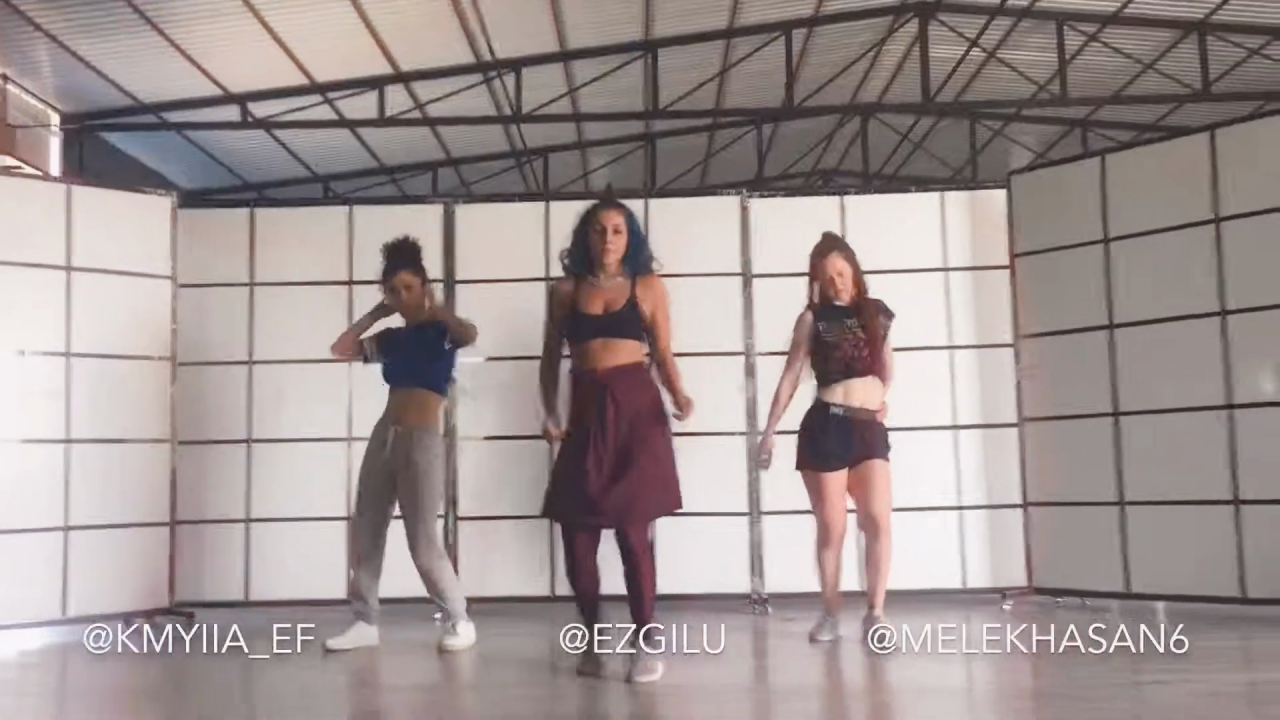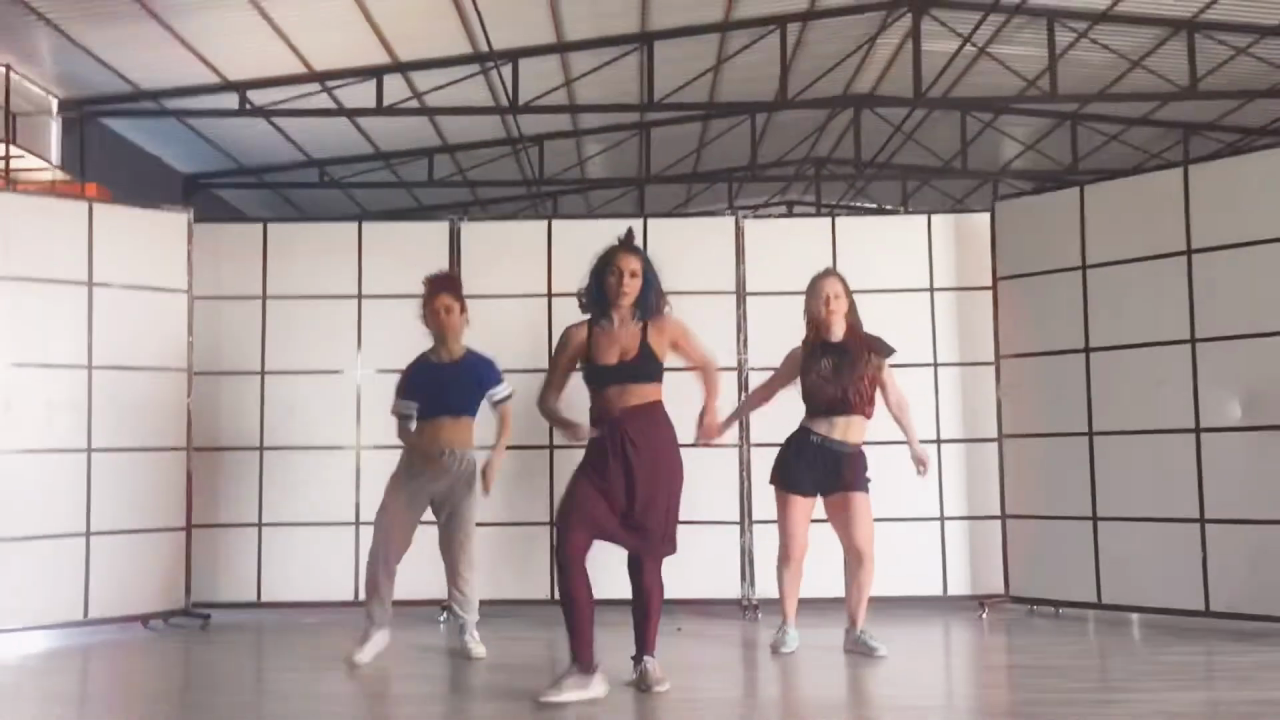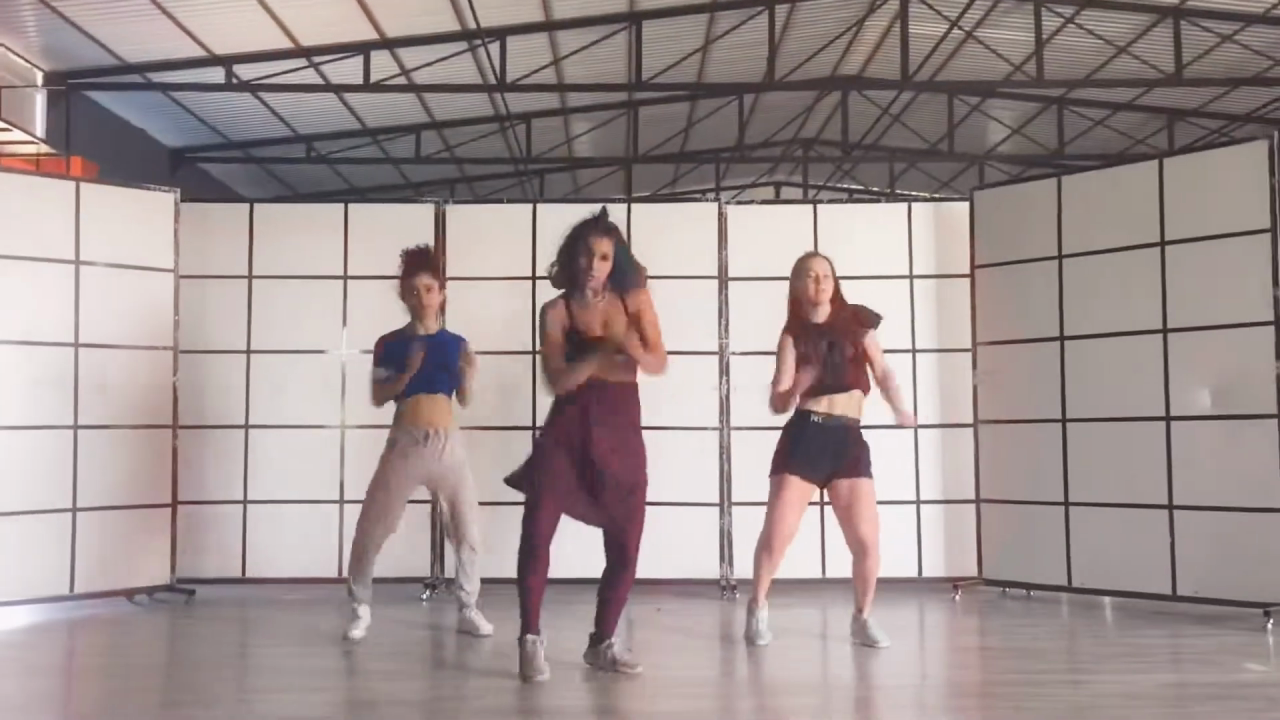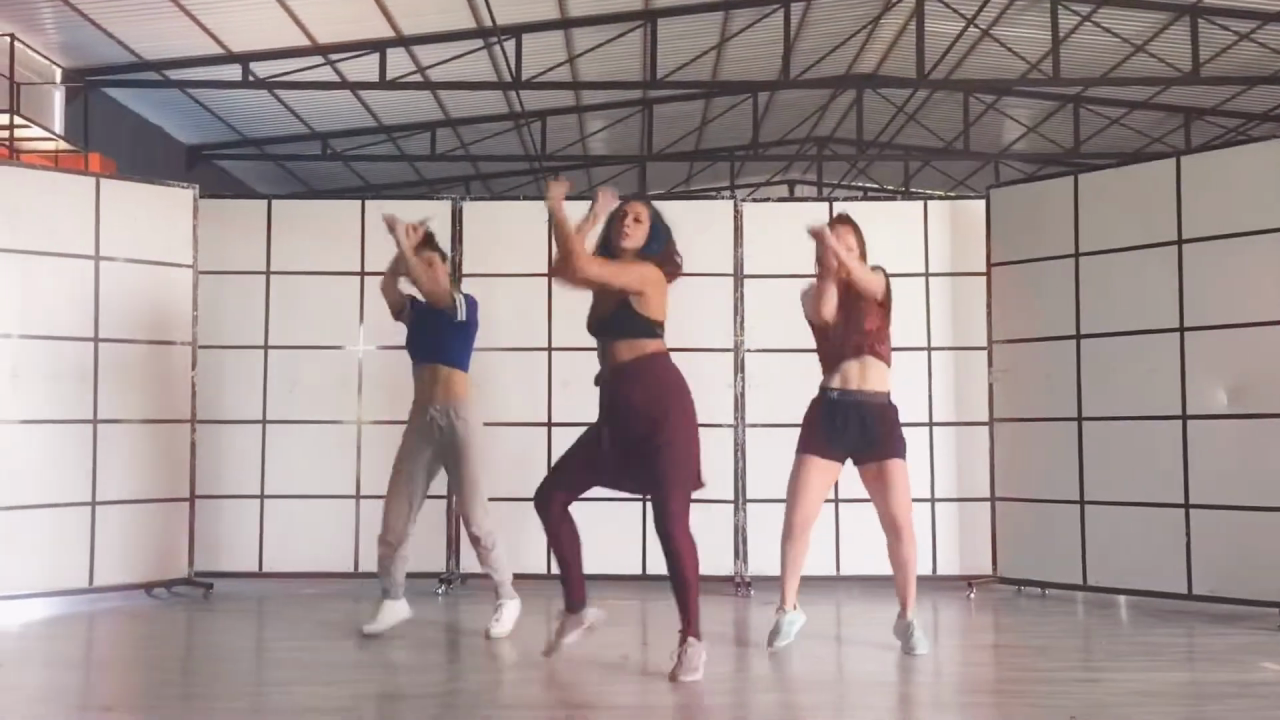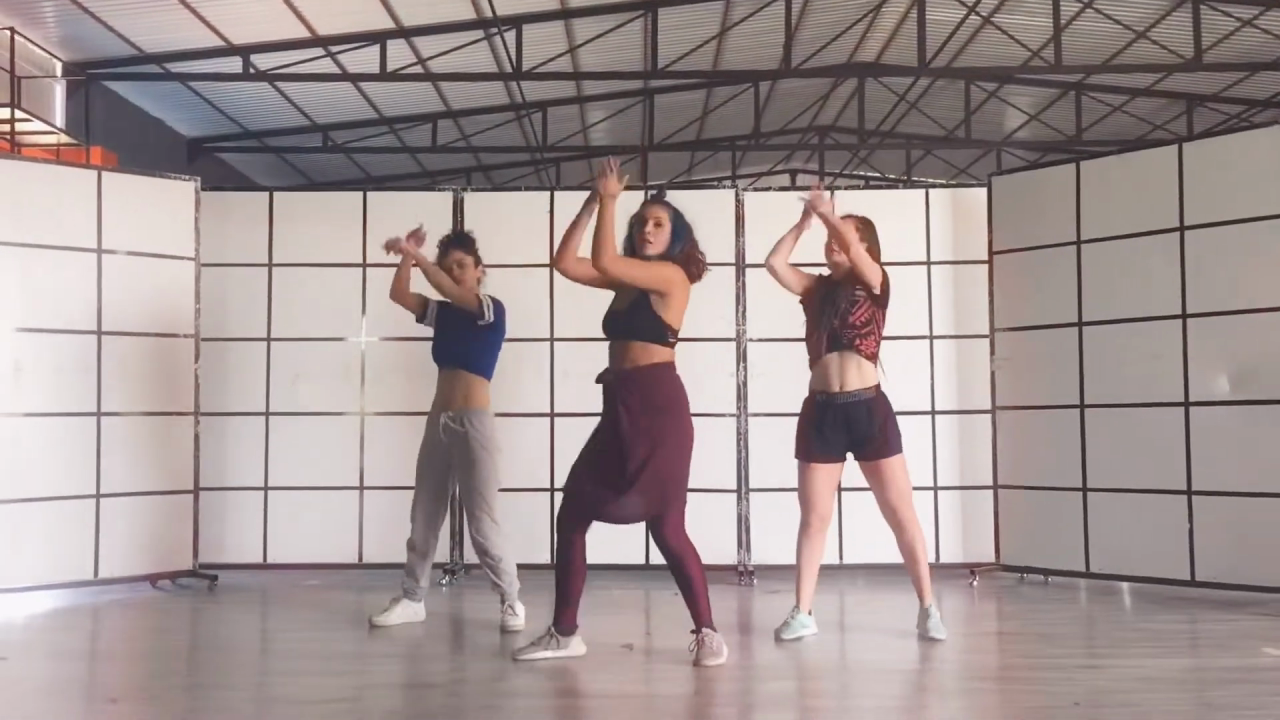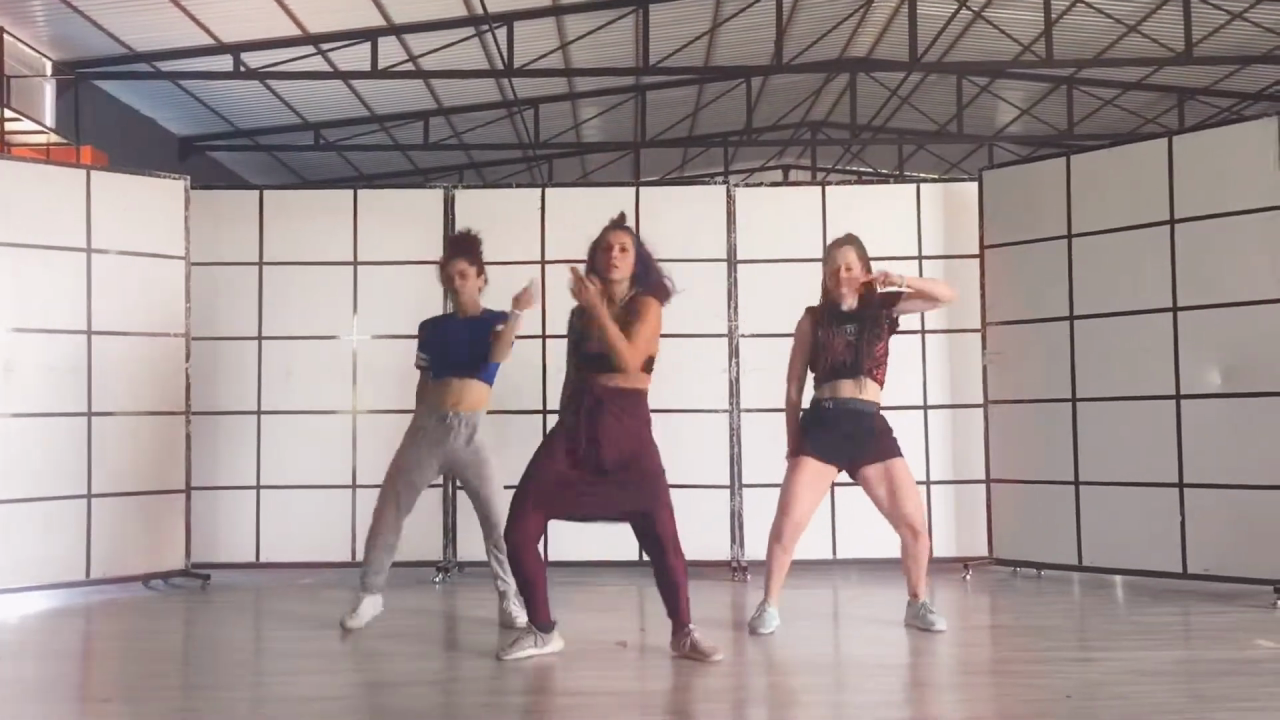
dt=0.7s
person 1, frame 1
left shoulder: (648, 286)
right shoulder: (565, 289)
left elbow: (662, 352)
right elbow: (551, 357)
left wrist: (677, 395)
right wrist: (550, 412)
left hip: (637, 407)
right hip: (586, 410)
left knee: (632, 528)
right knee: (576, 532)
left ankle: (645, 644)
right ankle: (592, 635)
person 1, frame 2
left shoulder: (661, 326)
right shoulder: (580, 334)
left elbow: (706, 367)
right elbow: (548, 397)
left wrist: (711, 406)
right wrist: (566, 424)
left hip: (654, 445)
right hip: (604, 450)
left knee: (646, 558)
right knee: (569, 548)
left ankle: (645, 660)
right ankle: (585, 668)
person 1, frame 3
left shoulder: (633, 300)
right shoulder: (556, 310)
left elbow: (657, 359)
right elbow: (560, 379)
left wrist: (627, 344)
right wrist: (609, 351)
left hip: (620, 428)
right hip: (569, 427)
left knee: (625, 547)
right knee: (539, 525)
left ankle: (602, 644)
right ankle: (530, 638)
person 1, frame 4
left shoulder: (648, 273)
right shoulder: (604, 276)
left elbow: (579, 266)
right elbow: (564, 268)
left wrist: (558, 212)
right wrist: (593, 215)
left hip: (661, 401)
right hip: (617, 408)
left knee: (671, 524)
right knee: (550, 496)
left ankle: (691, 639)
right ankle: (577, 607)
person 1, frame 5
left shoulder: (671, 275)
right shoulder: (627, 281)
left elbow: (603, 262)
right elbow: (564, 262)
left wrist: (608, 200)
right wrist: (590, 203)
left hip: (660, 406)
right hip: (618, 409)
left knee: (666, 528)
right knee: (571, 518)
left ankle: (707, 632)
right ankle: (564, 632)
person 1, frame 6
left shoulder: (646, 306)
right shoulder: (578, 314)
left elbow: (627, 361)
left wrist: (597, 307)
left hip: (627, 428)
right hip: (575, 426)
left knee: (662, 540)
right knee: (518, 532)
left ankle: (684, 632)
right ankle: (543, 630)
person 2, frame 1
left shoulder: (876, 313)
right shoulder: (812, 317)
right elbow: (790, 376)
left wrist: (883, 398)
right wrist: (769, 432)
left hip: (869, 428)
right hip: (825, 426)
left knee: (878, 522)
right knee: (832, 528)
left ankle: (875, 615)
right ankle: (831, 612)
person 2, frame 2
left shoulder: (872, 348)
right shoulder: (804, 355)
left elbow: (894, 398)
right elbow: (766, 391)
left wrist: (915, 445)
right wrist: (726, 423)
left hip: (848, 460)
right hip: (804, 453)
left knee: (861, 550)
right knee: (792, 550)
left ankle: (856, 630)
right ankle: (788, 626)
person 2, frame 3
left shoulder: (856, 321)
right shoulder: (792, 335)
left elbow: (883, 370)
right elbow: (778, 403)
left wrist: (901, 409)
right wrist: (798, 387)
left hip: (848, 440)
right hip: (804, 437)
left knee: (866, 541)
right knee: (776, 535)
left ankle: (861, 617)
right ankle: (757, 611)
person 2, frame 4
left shoulder: (876, 282)
right shoulder: (815, 295)
left elbow: (865, 281)
right elbow: (825, 311)
left wrist: (833, 238)
right wrist: (828, 266)
left hip: (879, 414)
right hip: (831, 413)
left knee: (900, 523)
right knee: (797, 518)
left ankle: (907, 617)
right ankle: (788, 609)
person 2, frame 5
left shoulder: (875, 282)
right shoulder: (816, 288)
left elbow: (852, 250)
right elbow: (774, 262)
left wrist: (825, 211)
right wrist: (805, 220)
left hip: (868, 408)
right hip: (821, 410)
left knee: (901, 514)
right knee: (815, 516)
left ankle: (928, 606)
right ankle: (802, 612)
person 2, frame 6
left shoulder: (883, 308)
right shoulder: (814, 319)
left elbow: (945, 295)
right elbow: (795, 384)
left wrist: (901, 281)
right wrist: (792, 441)
left hip: (870, 427)
right hip: (823, 425)
left knee: (914, 524)
right knee: (788, 522)
left ankle: (918, 603)
right ankle: (769, 606)
person 3, frame 1
left shoulder: (445, 330)
right shoulder: (390, 339)
left elbow: (470, 333)
right elbow: (341, 350)
left wrist: (437, 311)
right wrist: (374, 314)
left hip: (424, 440)
right hip: (384, 438)
left knee: (422, 539)
right knee: (364, 533)
left ankle: (460, 621)
right ankle: (363, 622)
person 3, frame 2
left shoulder: (482, 368)
right shoulder: (416, 372)
left elbow: (506, 417)
right elbow: (404, 427)
left wrist: (495, 457)
right wrist: (421, 453)
left hip: (461, 468)
right hip: (417, 466)
left knee: (458, 558)
right knee: (384, 551)
left ankle: (468, 630)
right ankle: (377, 628)
person 3, frame 3
left shoulder: (456, 344)
right shoulder: (390, 344)
left elbow: (465, 394)
right elbow: (381, 396)
left wrist: (467, 371)
right wrist: (409, 370)
left hip: (448, 445)
right hip: (405, 446)
left knee: (467, 532)
right knee: (371, 529)
left ankle: (468, 609)
right ankle: (360, 605)
person 3, frame 4
left shoulder: (463, 304)
right shoulder: (413, 310)
left elbow: (431, 288)
right elbow: (388, 287)
left wrist: (405, 244)
right wrist: (404, 247)
left hip: (453, 417)
right hip: (420, 421)
left knee: (475, 516)
right knee: (396, 512)
left ankle: (506, 599)
right ankle: (394, 600)
person 3, frame 5
left shoulder: (492, 308)
right shoulder: (443, 312)
left elbow: (454, 293)
right elbow: (398, 295)
left wrist: (413, 255)
right wrist: (408, 255)
left hip: (474, 424)
right hip: (438, 423)
left knee: (481, 519)
right knee: (424, 515)
left ankle: (511, 600)
right ankle: (411, 599)
person 3, frame 6
left shoulder: (496, 321)
right shoulder: (432, 328)
left elbow: (497, 356)
left wrist: (516, 312)
left hip: (470, 434)
right hip: (427, 427)
left knee: (497, 519)
right knee: (388, 512)
left ankle: (510, 600)
right ankle: (370, 594)
